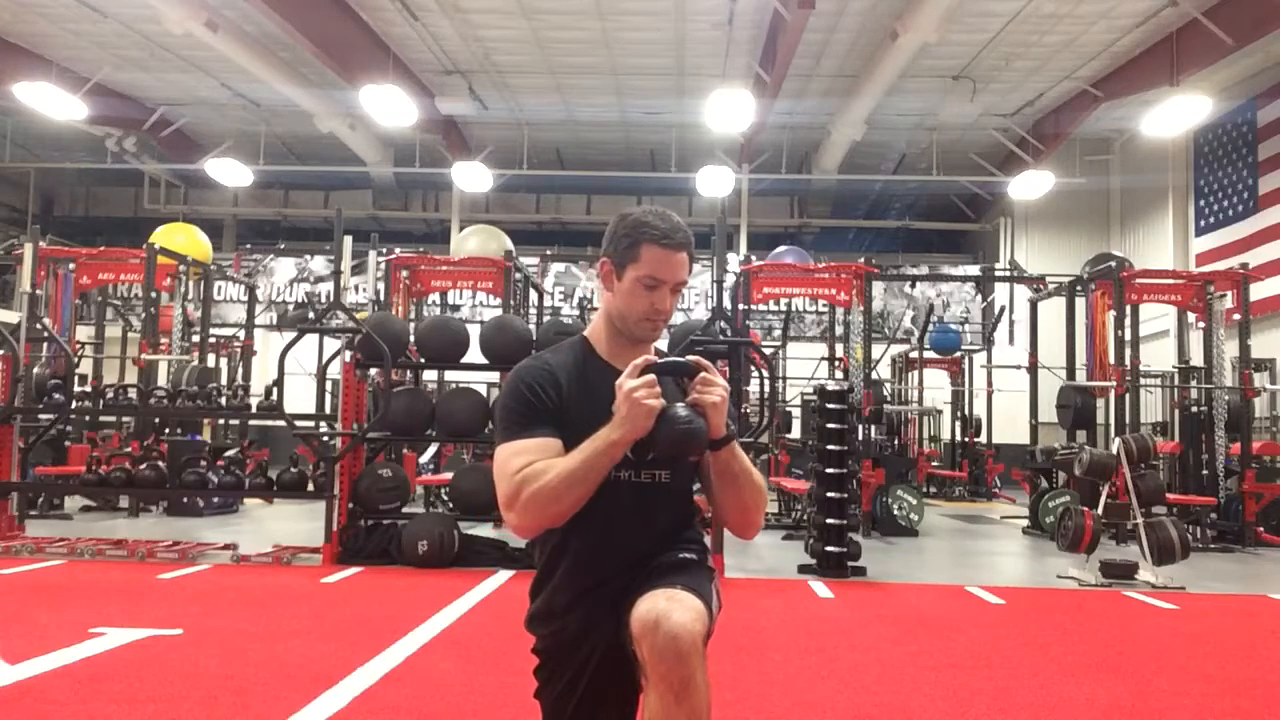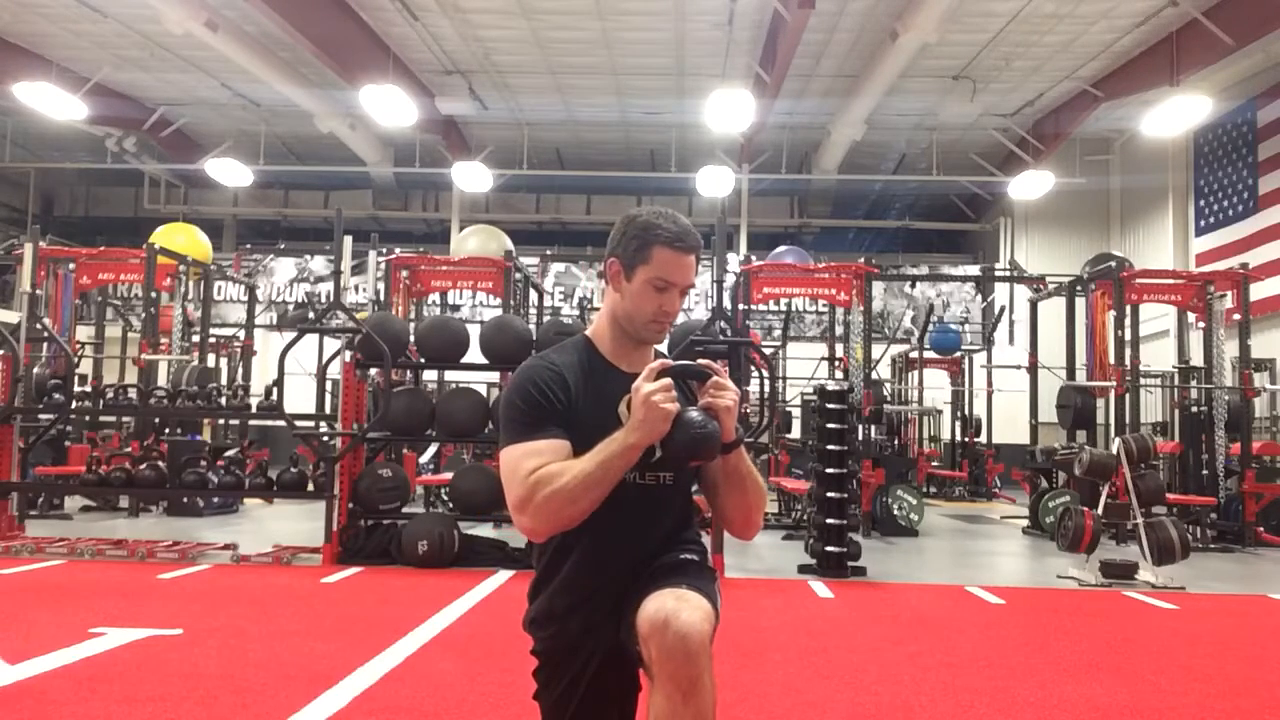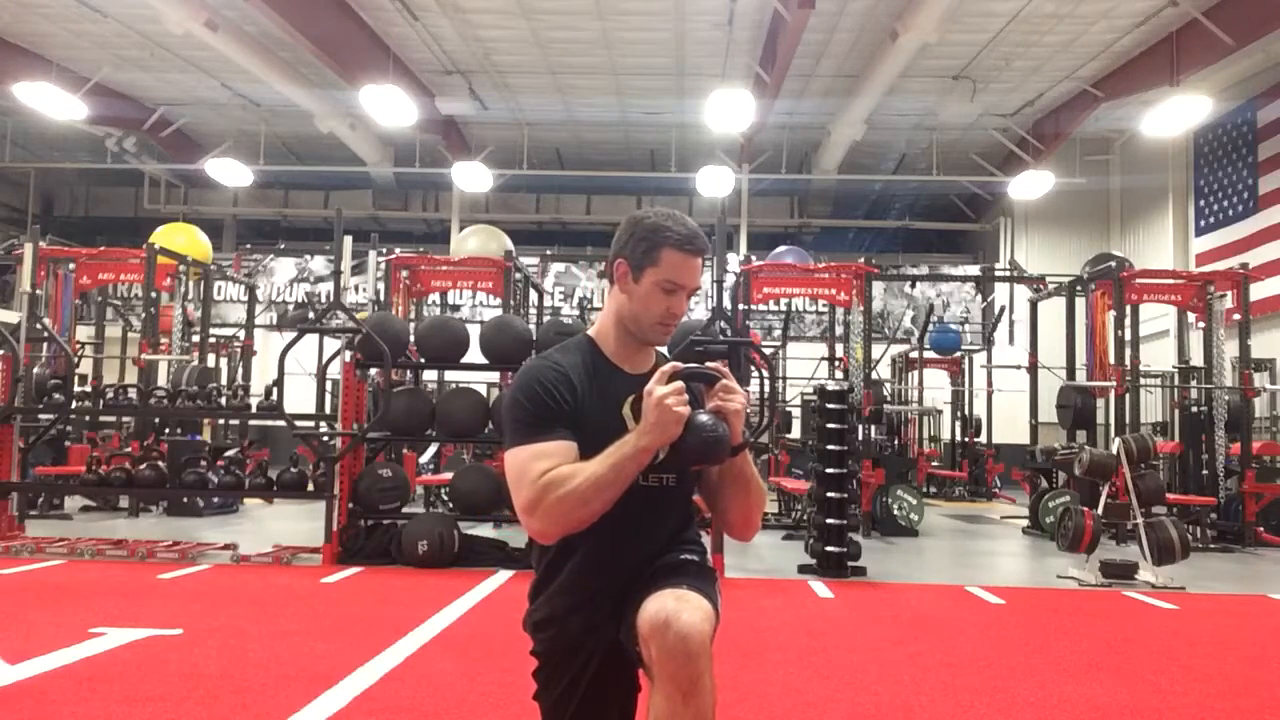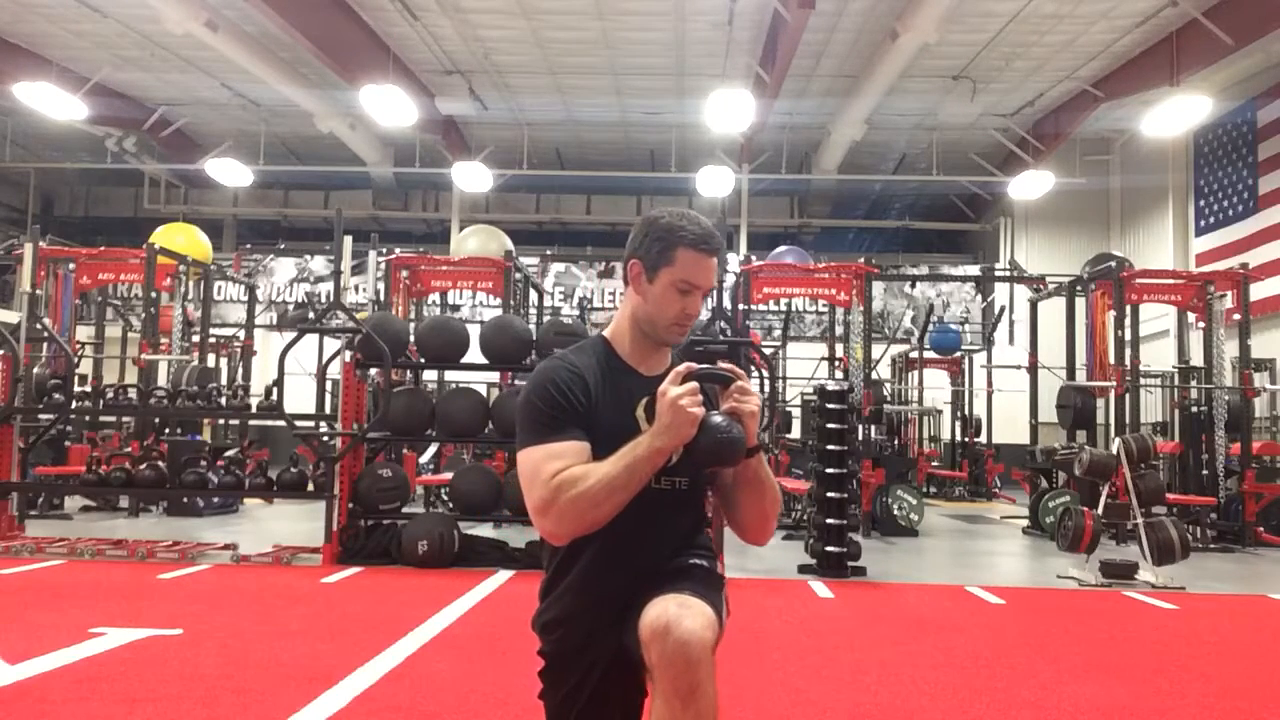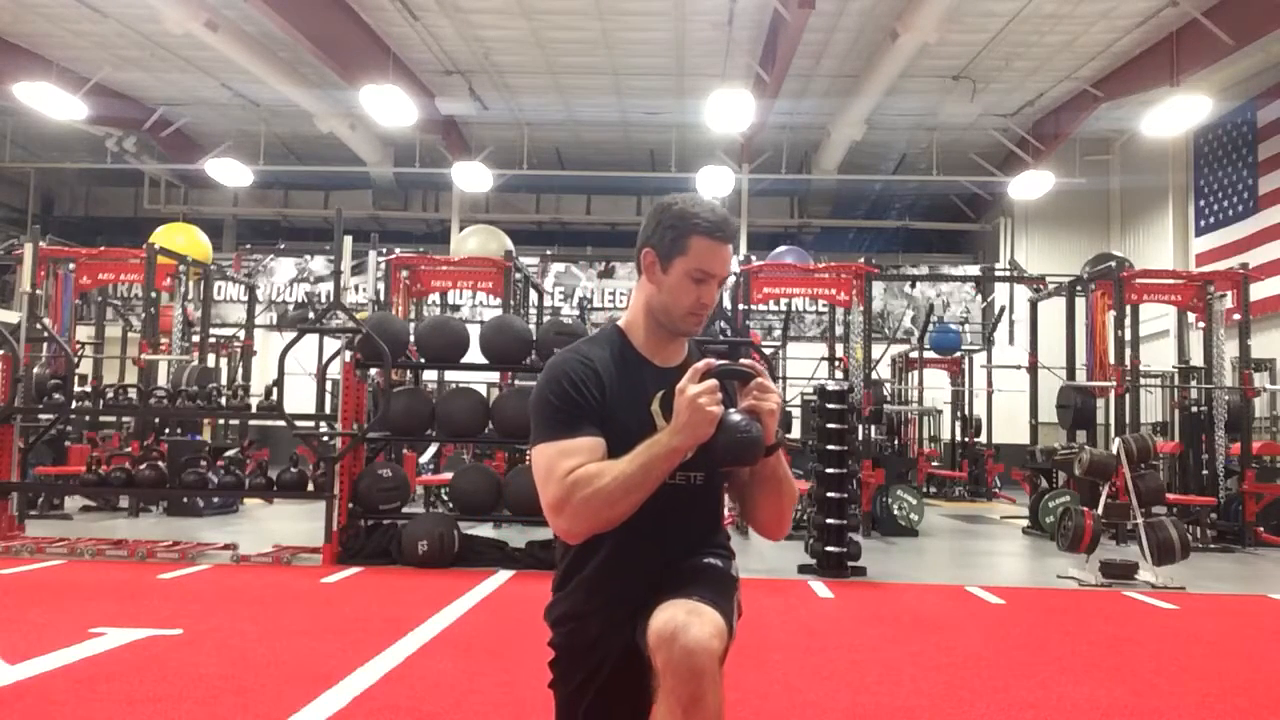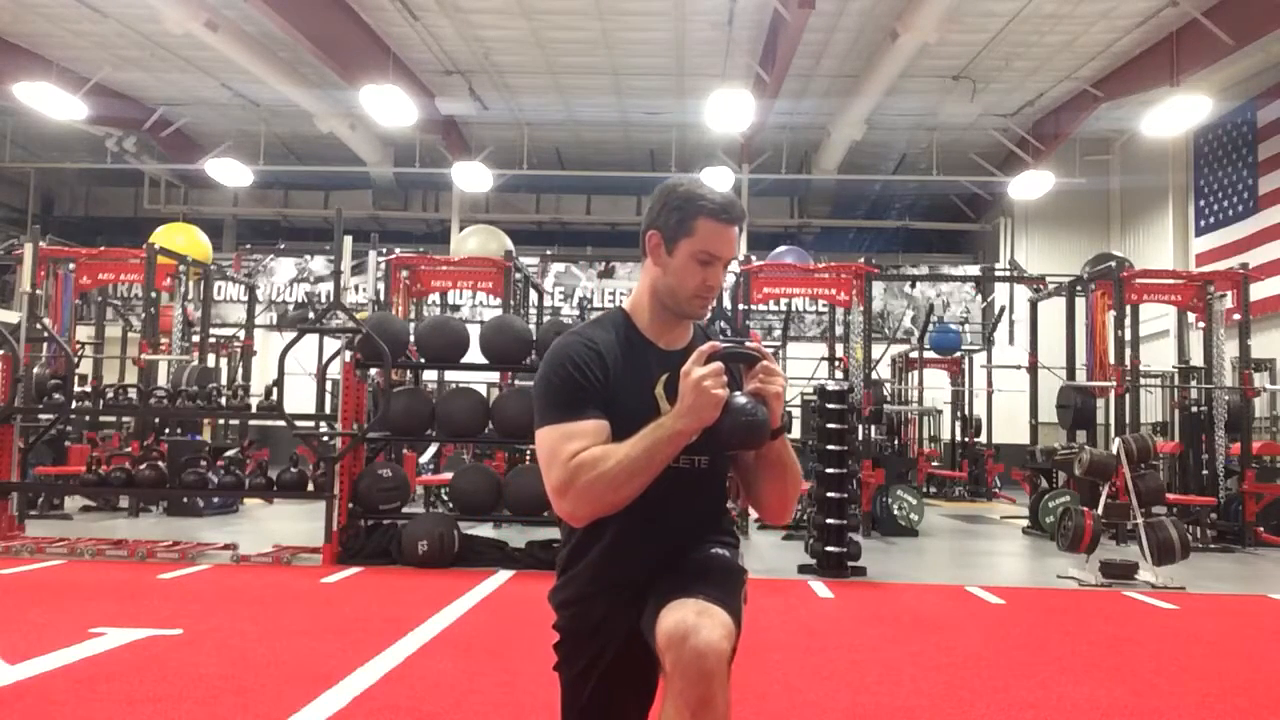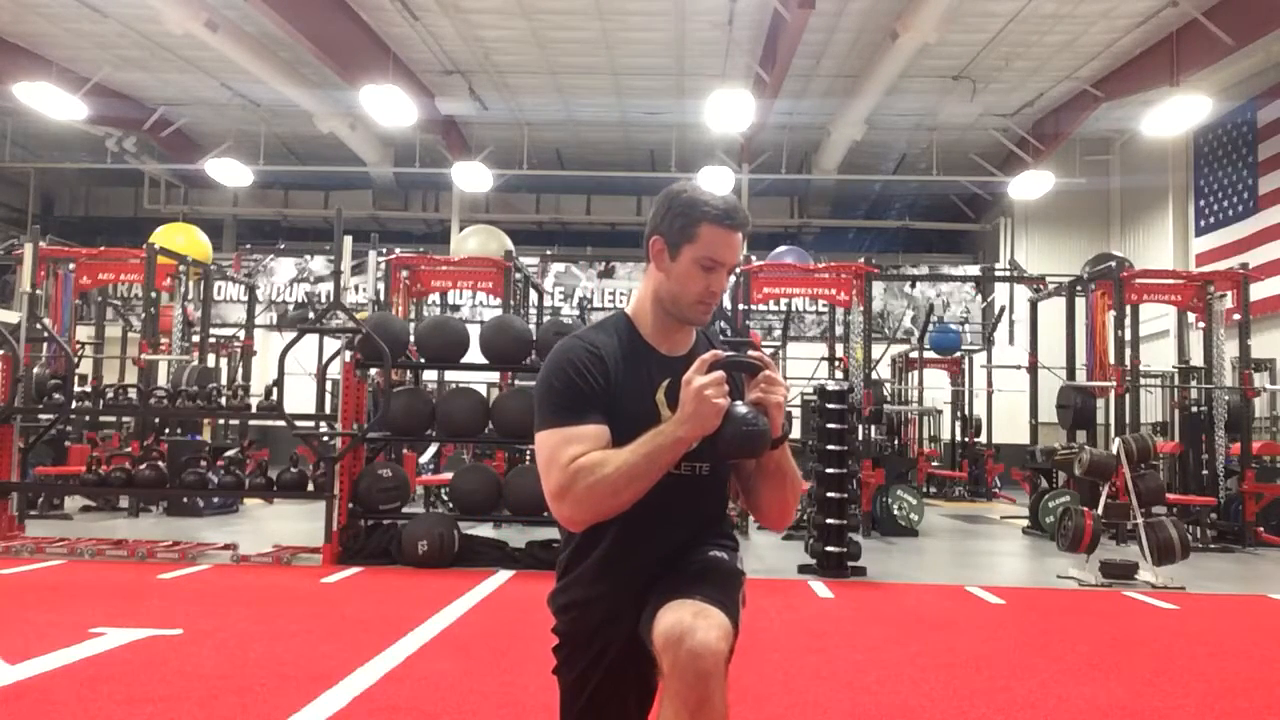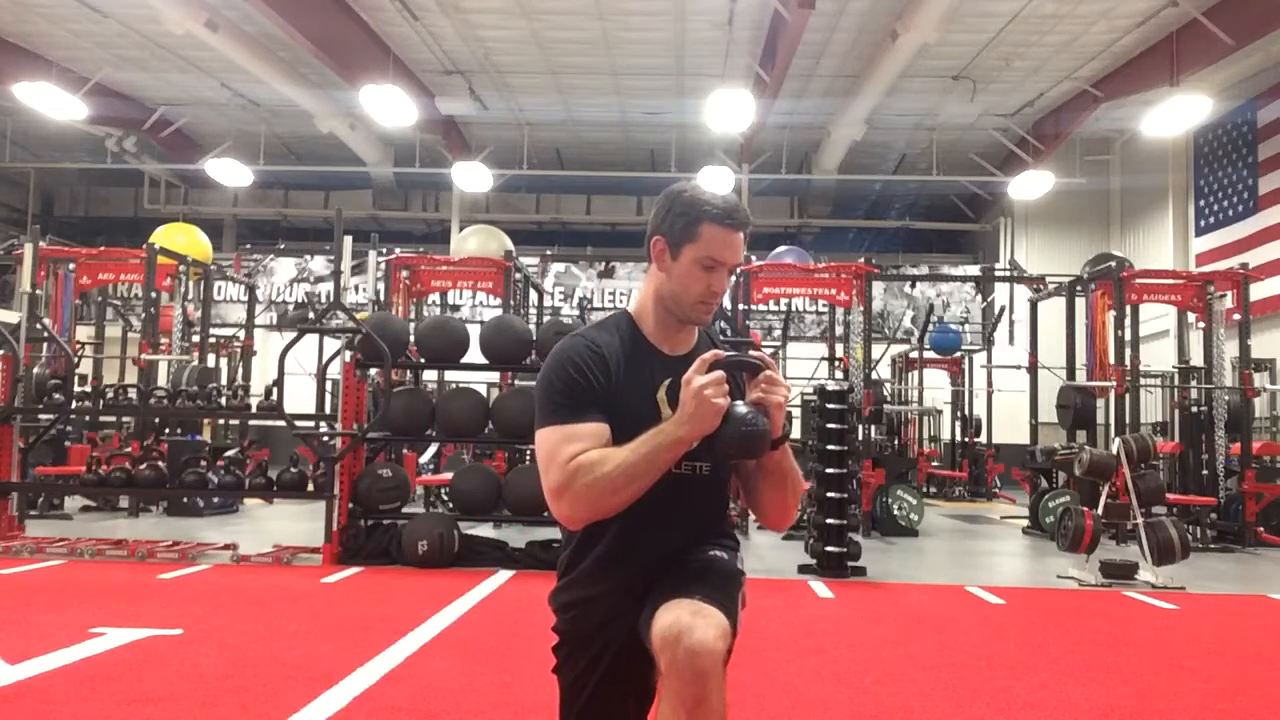
dt=0.4s
person 1, frame 1
left shoulder: (691, 384)
right shoulder: (540, 379)
left elbow: (747, 522)
right elbow: (522, 511)
left wrist: (719, 435)
right wrist: (622, 428)
left hip: (668, 572)
right hip: (574, 605)
left knee: (669, 630)
person 1, frame 2
right shoulder: (545, 379)
left elbow: (745, 523)
right elbow: (533, 514)
left wrist: (728, 438)
right wrist: (637, 432)
left hip: (668, 573)
right hip: (575, 607)
left knee: (679, 630)
person 1, frame 3
left shoulder: (689, 386)
right shoulder: (548, 379)
left elbow: (742, 525)
right elbow: (542, 516)
left wrist: (733, 440)
right wrist: (647, 436)
left hip: (669, 574)
right hip: (576, 609)
left knee: (679, 630)
person 1, frame 4
left shoulder: (703, 388)
right shoulder: (563, 379)
left elbow: (757, 529)
right elbow: (555, 516)
left wrist: (747, 442)
right wrist: (660, 437)
left hip: (678, 578)
right hip: (584, 609)
left knee: (680, 637)
person 1, frame 5
left shoulder: (719, 381)
right shoulder: (577, 372)
left elbow: (772, 525)
right elbow: (569, 515)
left wrist: (767, 440)
right wrist: (677, 436)
left hip: (691, 576)
right hip: (597, 604)
left knee: (689, 645)
person 1, frame 6
left shoulder: (725, 363)
right shoulder: (581, 354)
left elbow: (777, 509)
right elbow: (574, 498)
left wrist: (771, 423)
right wrist: (683, 419)
left hip: (698, 559)
right hip: (603, 586)
left knee: (699, 646)
person 1, frame 7
left shoulder: (727, 370)
right shoulder: (583, 358)
left elbow: (776, 515)
right elbow: (571, 502)
left wrist: (773, 432)
right wrist: (683, 427)
left hip: (697, 563)
right hip: (602, 589)
left knee: (696, 646)
person 1, frame 8
left shoulder: (728, 369)
right shoulder: (584, 357)
left elbow: (777, 515)
right elbow: (570, 501)
left wrist: (773, 433)
right wrist: (683, 426)
left hip: (696, 564)
right hip: (603, 589)
left knee: (693, 646)
